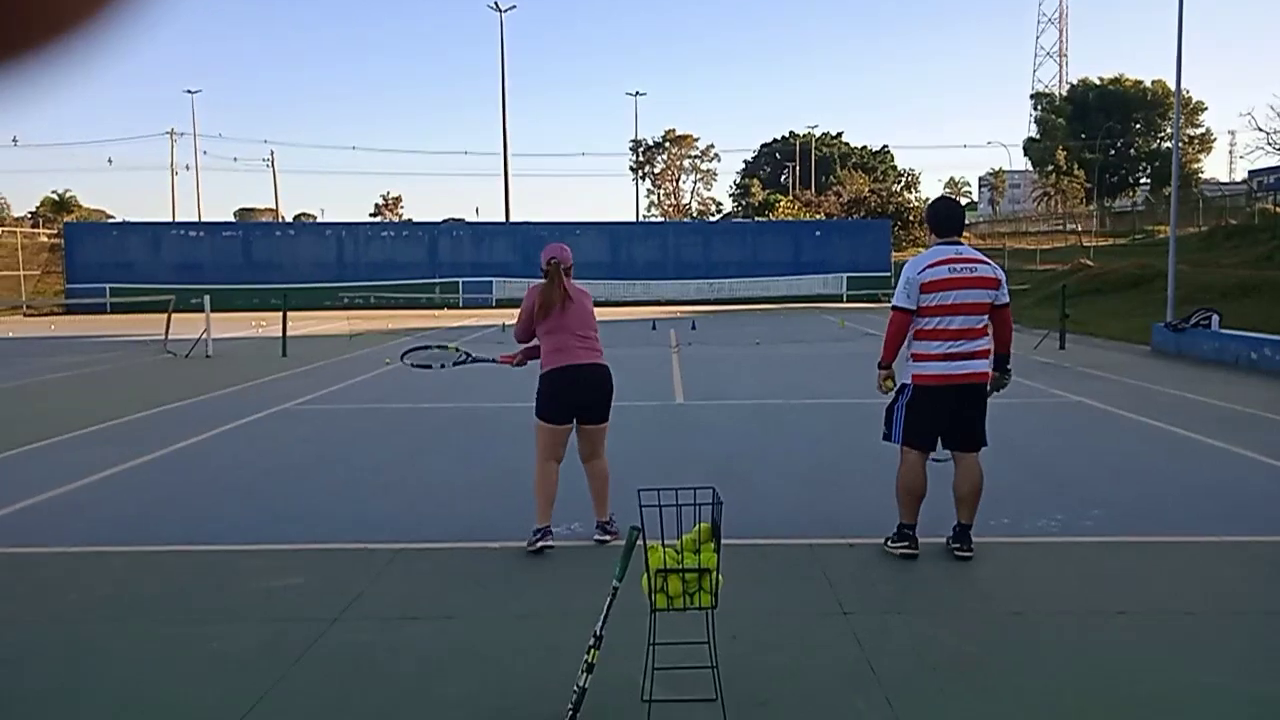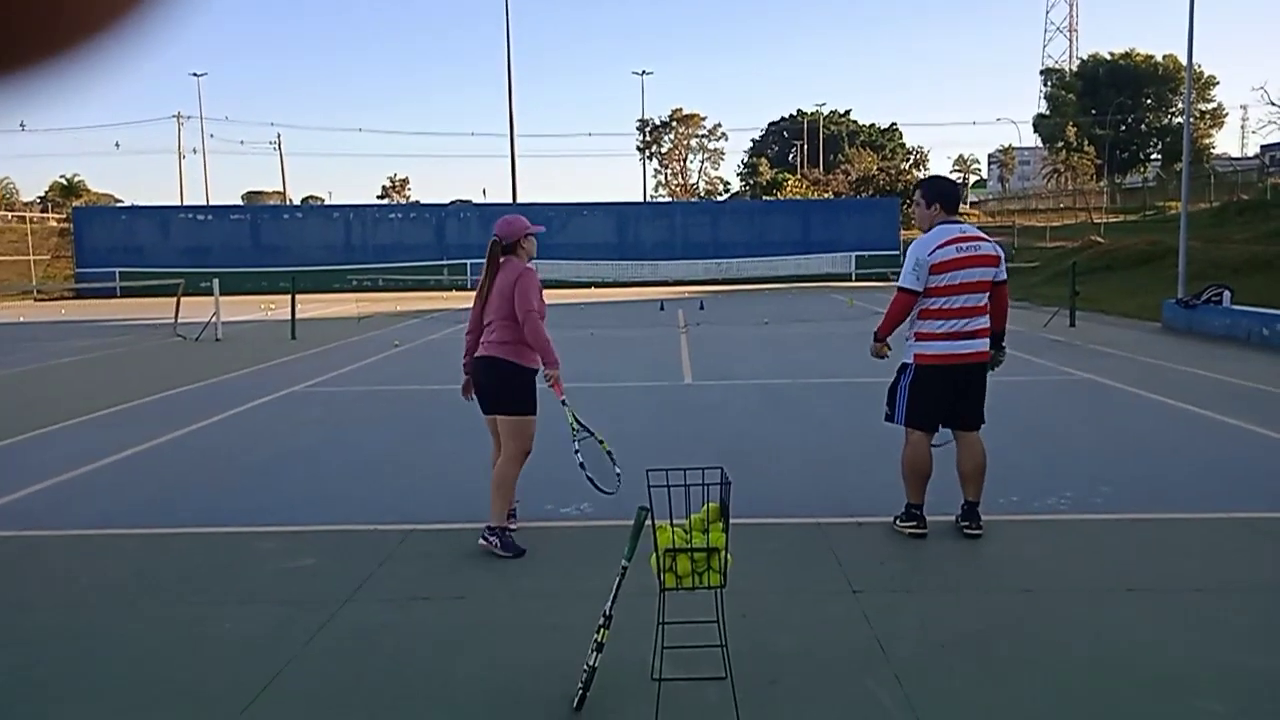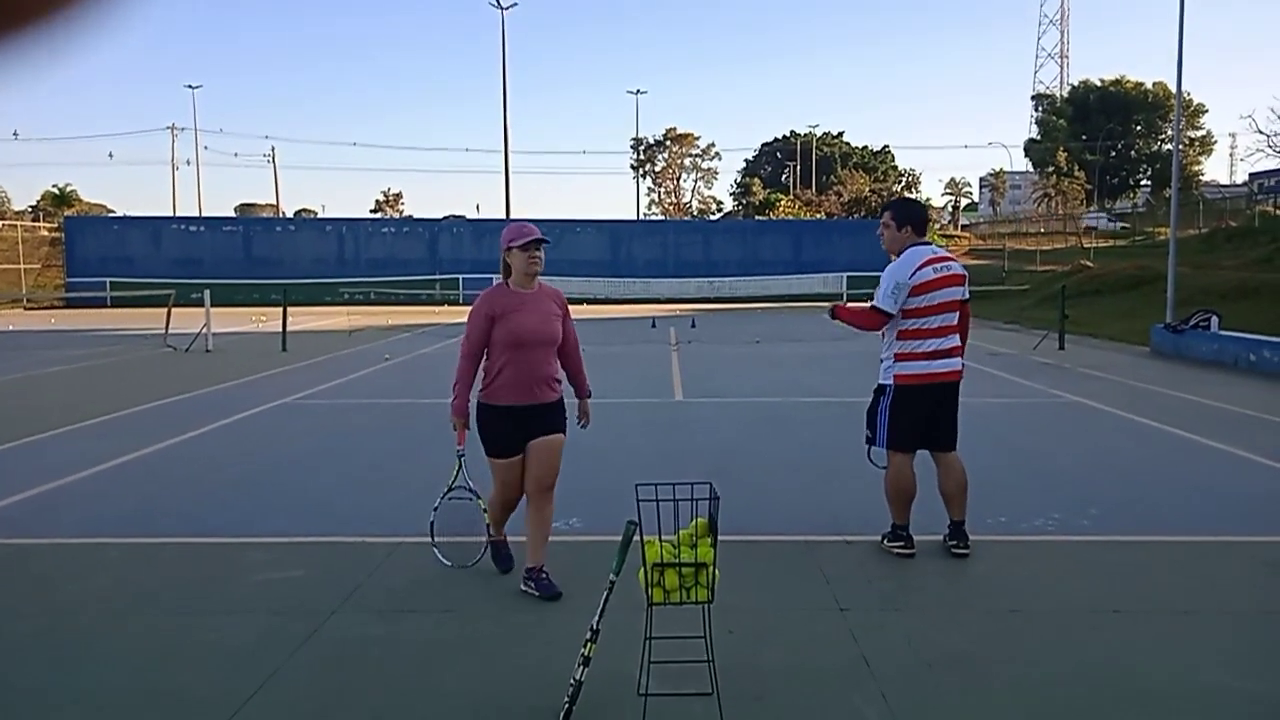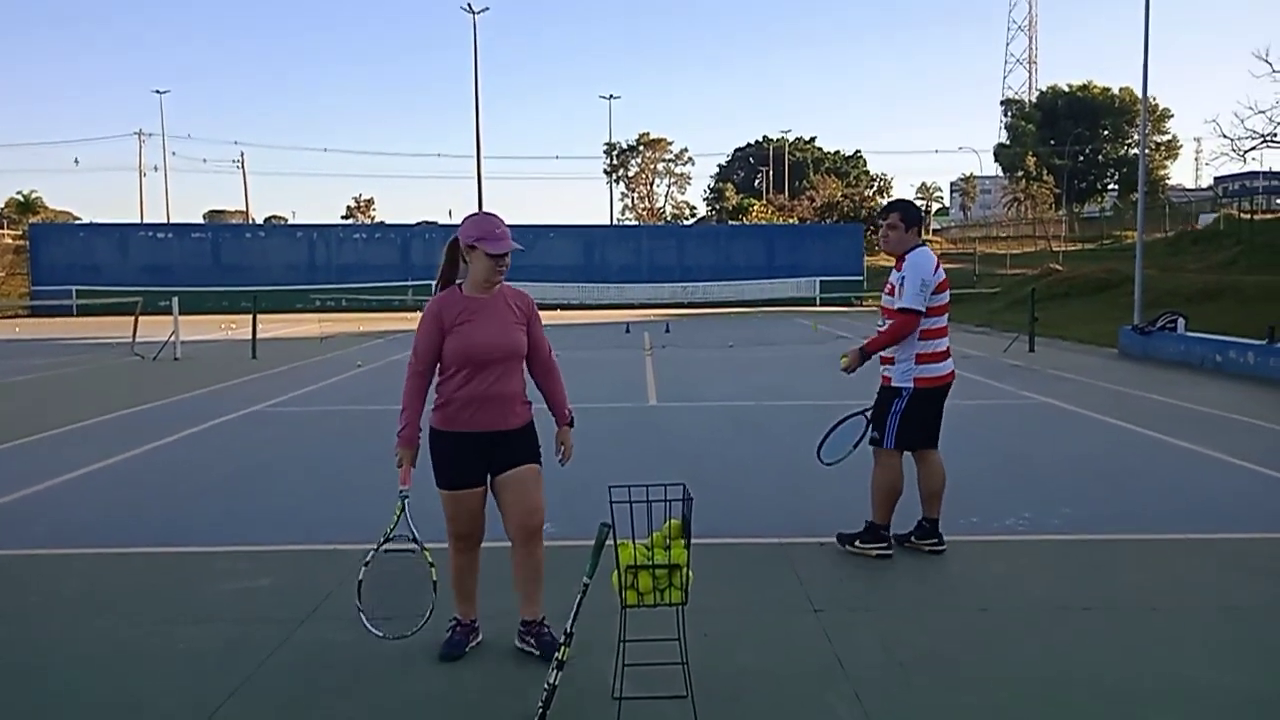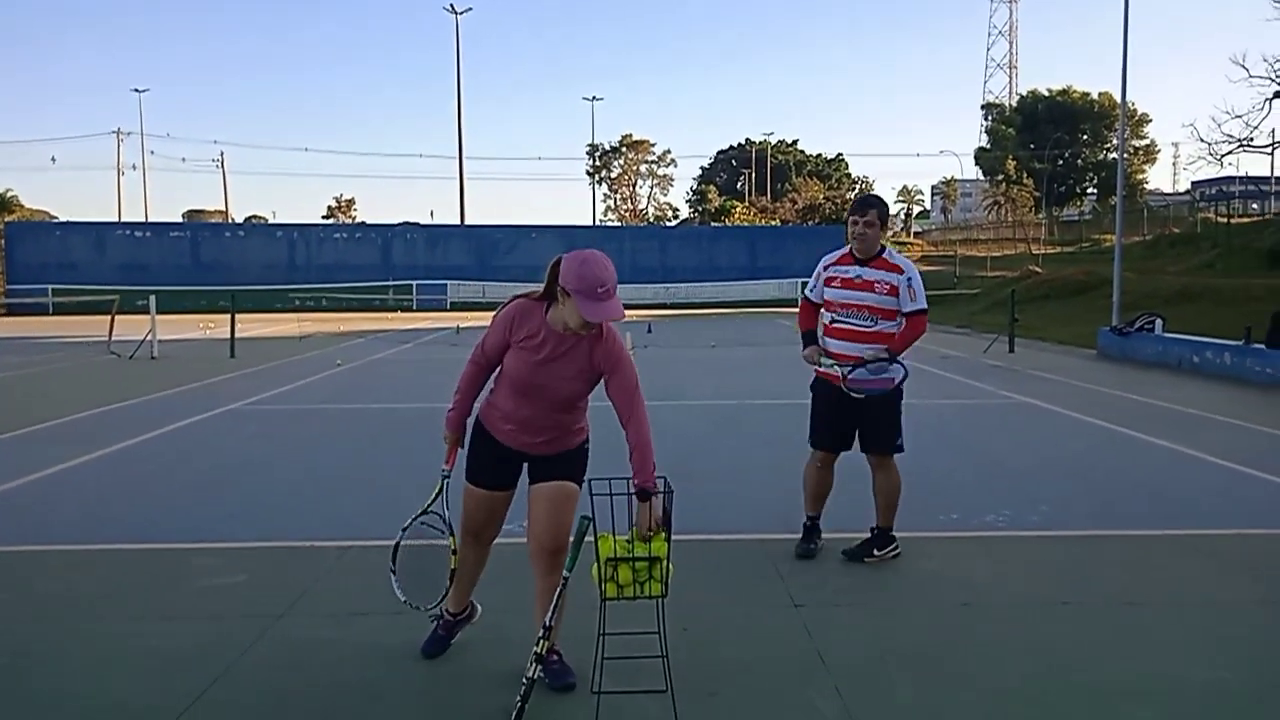
dt=1s
person 1, frame 1
left shoulder: (537, 294)
right shoulder: (584, 296)
left elbow: (520, 335)
right wrist: (528, 354)
left hip: (558, 378)
right hip: (597, 374)
left knee: (548, 459)
right knee: (594, 456)
left ankle: (542, 529)
right ankle: (603, 523)
person 1, frame 2
left shoulder: (491, 278)
right shoulder: (524, 275)
left elbow: (474, 329)
right elbow: (529, 319)
left wrist: (470, 371)
right wrist: (550, 361)
left hip: (485, 366)
right hip: (512, 370)
left knee: (503, 449)
right knee: (515, 453)
left ankle: (506, 511)
right ankle: (494, 530)
person 1, frame 3
left shoulder: (555, 299)
right shoulder: (491, 301)
left elbow: (570, 350)
right elbow: (470, 354)
left wrist: (582, 393)
right wrist: (459, 405)
left hip: (548, 409)
right hip: (499, 411)
left knee: (542, 490)
right knee: (509, 491)
left ankle: (535, 572)
right ankle: (496, 536)
person 1, frame 4
left shoulder: (521, 304)
right shoulder: (441, 308)
left elbow: (543, 365)
right elbow: (419, 373)
left wrist: (564, 419)
right wrist: (407, 435)
left hip: (515, 433)
right hip: (455, 438)
left knee: (529, 529)
right knee: (464, 537)
left ankle: (532, 626)
right ankle: (465, 623)
person 1, frame 5
left shoulder: (608, 346)
right shoulder: (519, 315)
left elbow: (633, 417)
right elbow: (481, 362)
left wrist: (645, 492)
right wrist: (456, 418)
left hip: (561, 451)
right hip: (495, 436)
left knee: (550, 550)
right knee: (474, 532)
left ankle: (547, 649)
right ankle: (457, 610)
person 2, frame 1
left shoulder: (917, 267)
right shoulder: (990, 269)
left elbow: (900, 322)
right elbow: (1003, 323)
left wrist: (885, 364)
right wrist: (1000, 365)
left hip: (927, 378)
right hip: (974, 377)
left knee: (913, 454)
right knee: (967, 455)
left ankle: (906, 534)
right ankle: (963, 535)
person 2, frame 2
left shoulder: (924, 247)
right shoulder: (989, 246)
left elbow: (905, 302)
right elbow: (1000, 299)
left wrist: (880, 336)
right wrist: (996, 342)
left hip: (929, 358)
right hip: (974, 355)
left knee: (918, 434)
right knee: (968, 433)
left ankle: (914, 513)
right ankle: (971, 513)
person 2, frame 3
left shoulder: (901, 269)
right shoulder: (954, 265)
left elbow: (874, 320)
right elbow: (963, 320)
left wrist: (838, 311)
left hip: (905, 378)
right hip: (947, 375)
left knee: (899, 455)
right knee: (946, 453)
left ankle: (900, 533)
right ankle: (958, 532)
person 2, frame 4
left shoulder: (914, 267)
right shoulder: (919, 263)
left elbow: (904, 324)
left wrist: (864, 352)
left hip: (911, 379)
right hip: (932, 375)
left knee: (886, 451)
right knee: (925, 450)
left ankle: (877, 534)
right ankle: (929, 530)
person 2, frame 5
left shoulder: (902, 271)
right shoulder: (829, 264)
left elbow: (917, 321)
right elbow: (809, 307)
left wrist: (890, 352)
right wrist: (810, 342)
right hip: (831, 379)
left knee: (880, 458)
right knee: (821, 455)
left ankle: (884, 538)
right ankle: (811, 527)
